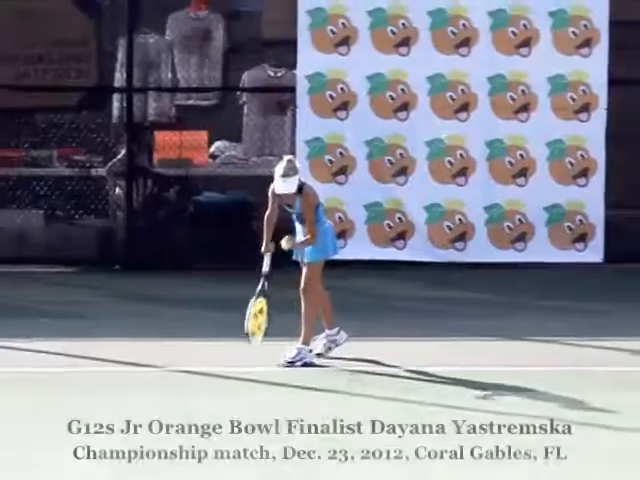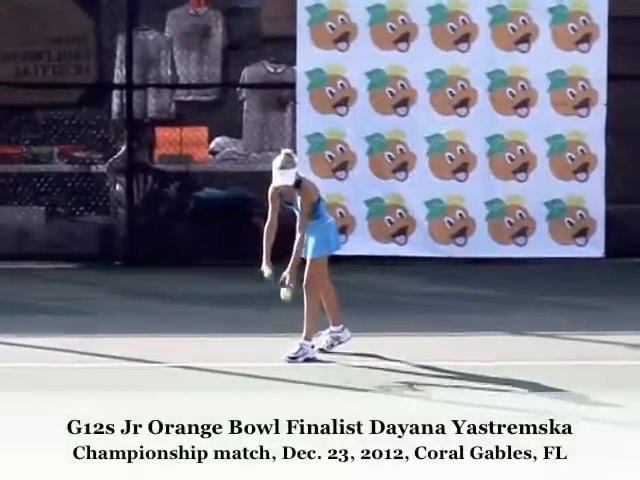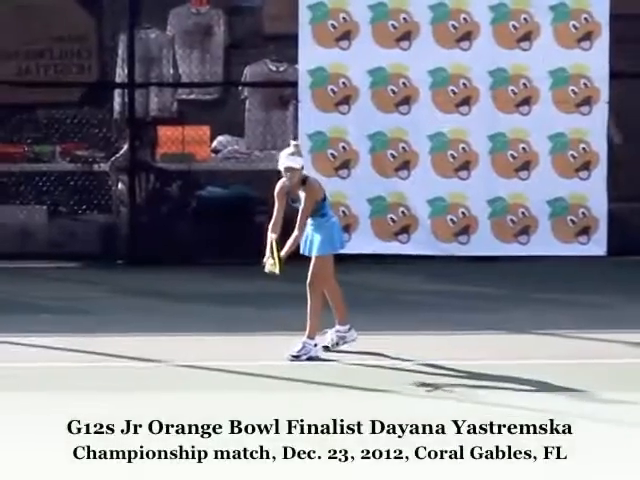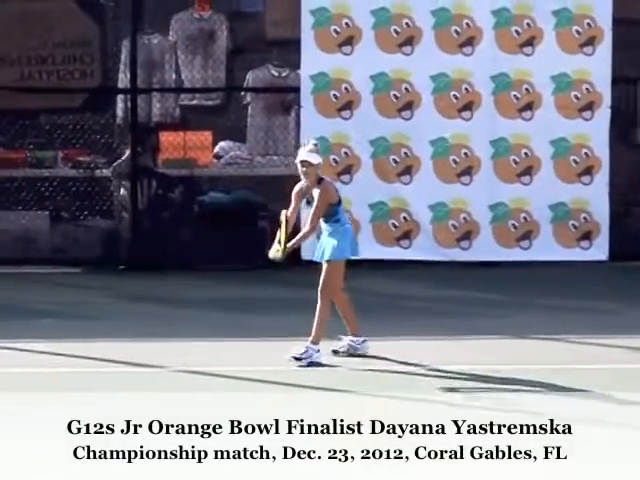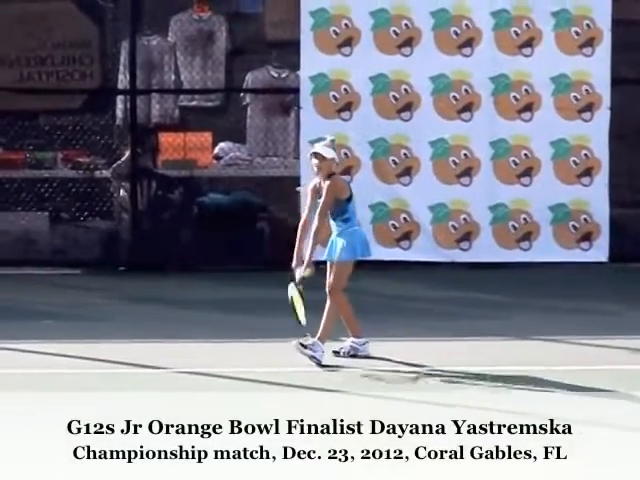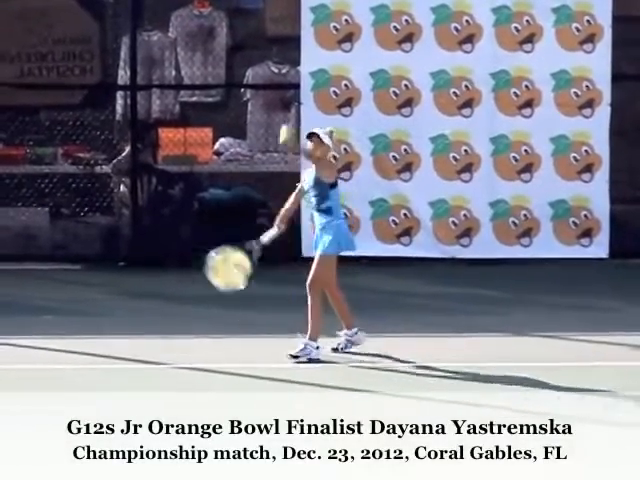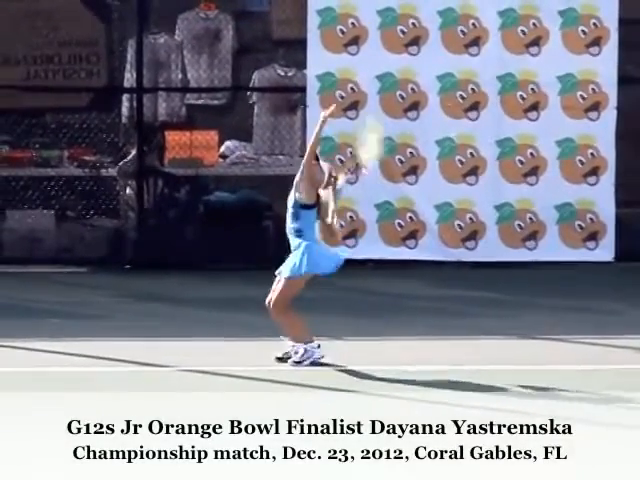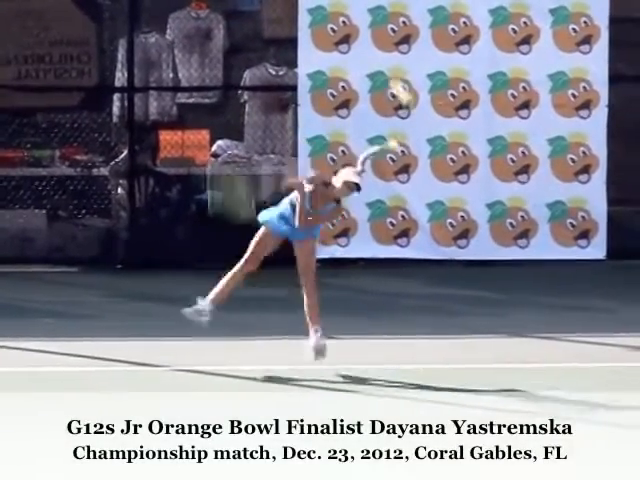
dt=0.4s
person 1, frame 1
left shoulder: (307, 196)
right shoulder: (275, 190)
left elbow: (312, 236)
right elbow: (271, 213)
left wrist: (295, 244)
right wrist: (266, 241)
left hip: (318, 237)
right hip: (301, 233)
left knee: (307, 288)
right knee: (315, 285)
left ankle: (304, 348)
right ankle: (333, 332)
person 1, frame 2
left shoulder: (306, 190)
right shoulder: (275, 189)
left elbow: (301, 233)
right elbow: (271, 224)
left wrist: (291, 268)
right wrist: (266, 259)
left hip: (321, 231)
right hip: (311, 231)
left knee: (310, 285)
right knee: (322, 282)
left ankle: (307, 344)
right ankle: (337, 330)
person 1, frame 3
left shoulder: (310, 188)
right shoulder: (282, 187)
left elbow: (299, 228)
right elbow: (276, 221)
left wrist: (282, 257)
right wrist: (269, 250)
left hip: (326, 230)
right hip: (314, 230)
left knee: (314, 284)
right knee: (327, 281)
left ankle: (310, 343)
right ankle: (344, 329)
person 1, frame 4
left shoulder: (324, 189)
right shoulder: (300, 188)
left elbow: (311, 226)
right elbow: (290, 218)
left wrist: (289, 247)
left hip: (339, 237)
right hip: (328, 237)
left knee: (325, 291)
right knee: (335, 290)
left ankle: (313, 348)
right ankle: (357, 340)
person 1, frame 5
left shoulder: (334, 184)
right shoulder: (314, 186)
left elbow: (319, 222)
right elbow: (306, 220)
left wrist: (310, 257)
right wrist: (297, 254)
left hip: (350, 238)
right hip: (338, 238)
left knee: (333, 291)
right knee: (334, 292)
left ankle: (318, 344)
right ankle: (358, 342)
person 1, frame 6
left shoulder: (325, 165)
right shoulder: (310, 174)
left elbow: (307, 154)
right elbow: (296, 197)
right wrist: (282, 217)
left hip: (332, 231)
right hip: (322, 231)
left knee: (313, 285)
right knee: (329, 287)
left ankle: (311, 345)
right ankle: (352, 332)
person 1, frame 7
left shoulder: (305, 190)
right shoulder: (314, 197)
left elbow: (310, 154)
left wrist: (323, 121)
left hip: (305, 254)
right hip: (300, 254)
left knee: (278, 307)
right knee: (273, 303)
left ankle: (310, 347)
right ankle: (298, 344)
person 1, frame 8
left shoulder: (336, 208)
right shoulder: (317, 184)
left elbow: (302, 223)
left hip: (304, 229)
right hip: (281, 219)
left knee: (308, 280)
right knee: (248, 263)
left ankle: (316, 334)
right ankle: (208, 305)
